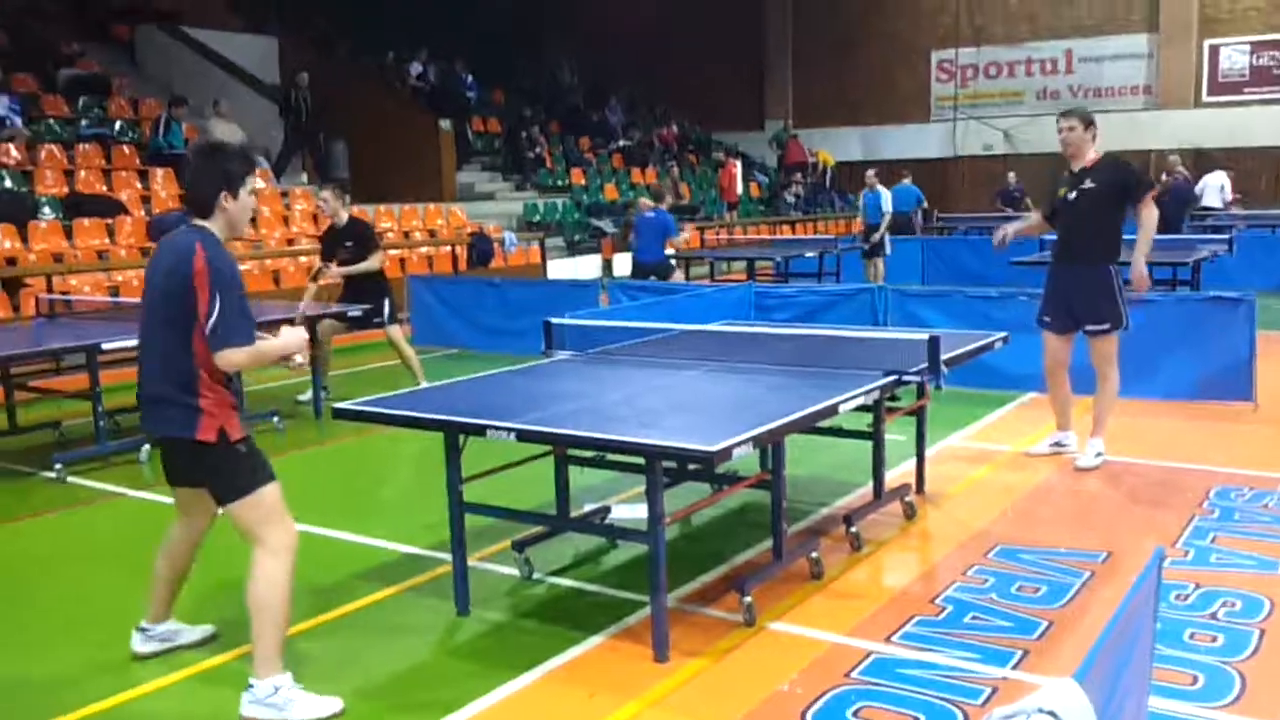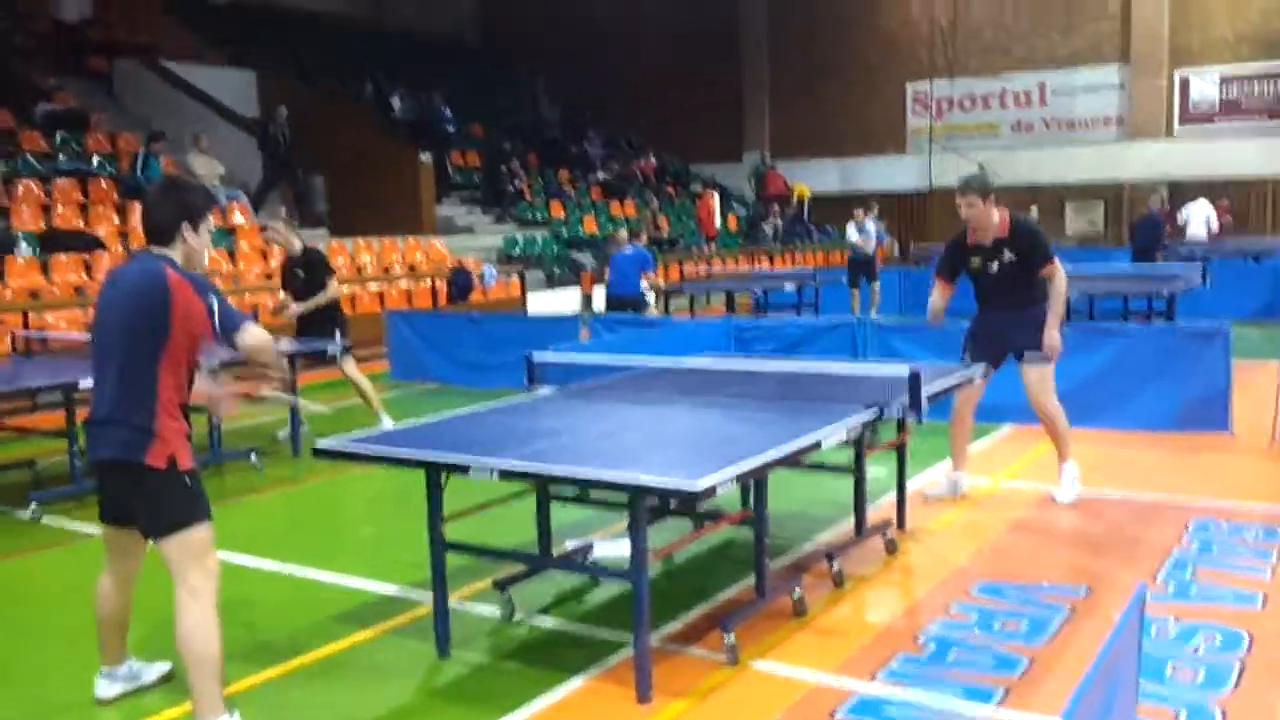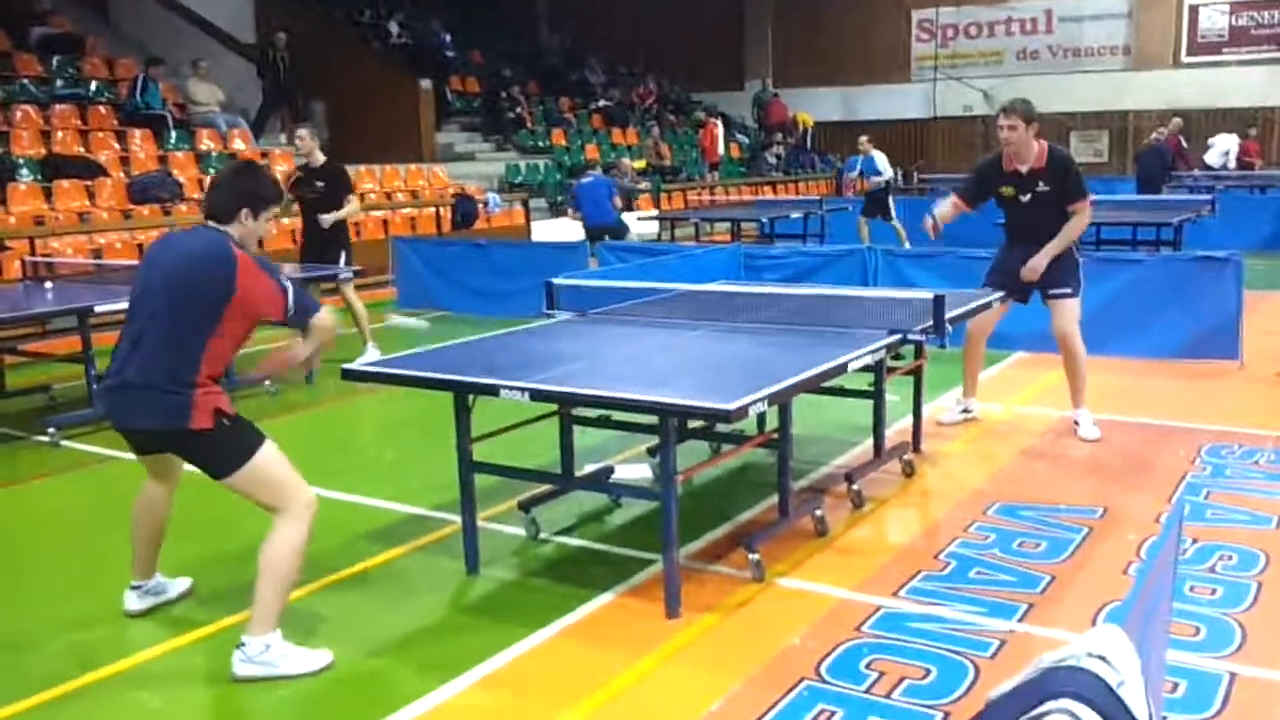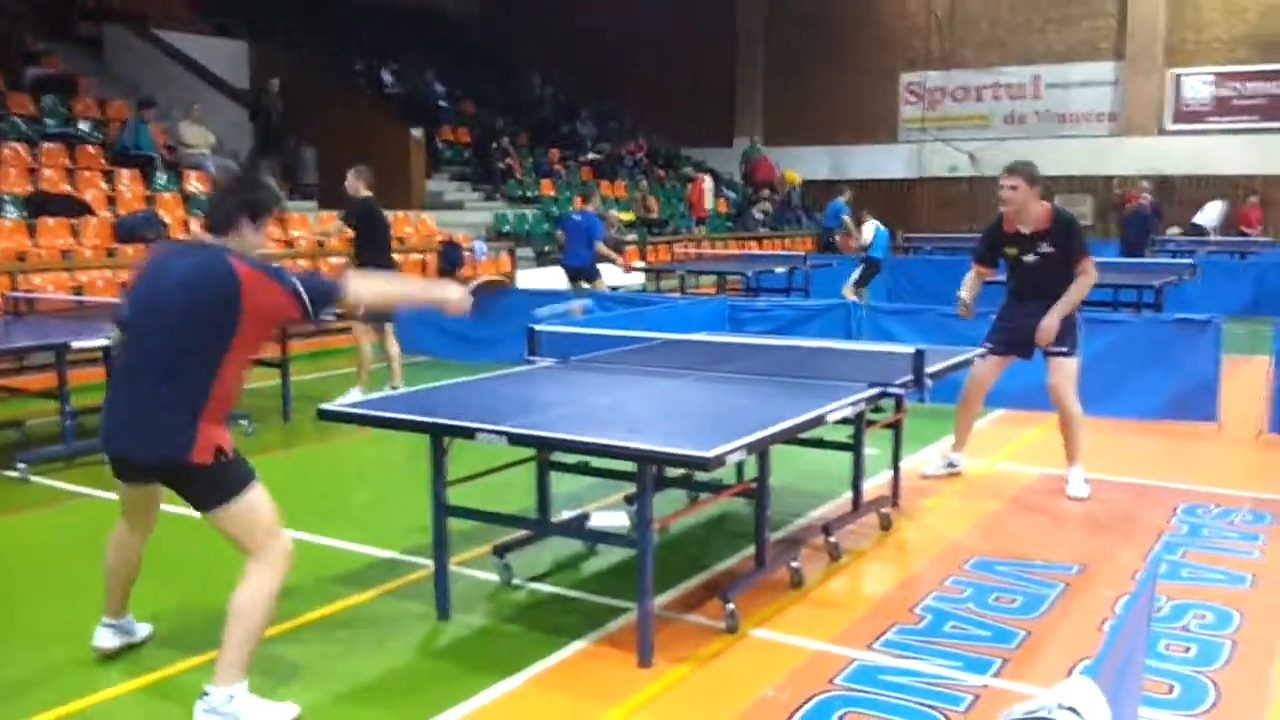
dt=1s
person 1, frame 1
left shoulder: (170, 247)
right shoulder: (212, 260)
right elbow: (230, 357)
left wrist: (265, 343)
right wrist: (281, 344)
left hip: (166, 411)
right hip: (203, 419)
left knee: (193, 518)
right knee: (276, 538)
left ankle: (155, 627)
person 1, frame 2
left shoulder: (122, 279)
right shoulder: (178, 283)
right elbow: (253, 340)
left wrist: (198, 389)
right wrist: (273, 358)
left hip: (106, 441)
right hip: (152, 451)
left knee: (121, 563)
right knee: (198, 584)
left ankle: (117, 670)
person 1, frame 3
left shoulder: (166, 246)
right shoulder: (240, 258)
right elbow: (321, 323)
right wrist: (304, 351)
left hip: (122, 393)
right hip: (183, 409)
left knee: (162, 480)
right knee: (297, 505)
left ankle: (145, 584)
right ankle: (260, 648)
person 1, frame 4
left shoulder: (158, 260)
right shoulder: (245, 277)
left elbow: (122, 330)
right elbow: (350, 291)
right wrist: (436, 292)
left hip: (123, 426)
right hip: (188, 441)
left knee: (134, 522)
right knee: (271, 554)
left ankle: (114, 625)
person 2, frame 1
left shoulder: (1115, 170)
right shoulder: (1065, 180)
left elbow: (1149, 211)
right elbow: (1044, 222)
left wrist: (1139, 259)
right wrist: (1012, 229)
left hip: (1099, 276)
right hip: (1060, 277)
left knee: (1104, 366)
right knee: (1053, 364)
left ankle: (1096, 442)
right ankle: (1063, 435)
person 2, frame 2
left shoulder: (1024, 231)
right shoulder: (959, 245)
left elbow: (1057, 276)
right elbow: (942, 288)
left wrist: (1052, 327)
right wrist: (935, 306)
left hip: (1030, 319)
right hip: (987, 322)
left knee: (1042, 400)
right knee: (963, 400)
left ankle: (1068, 465)
right ankle: (957, 476)
person 2, frame 3
left shoulder: (1060, 163)
right shoulder: (991, 168)
left elbow: (1082, 216)
right elbow: (957, 203)
left wrist: (1045, 255)
right wrist: (936, 217)
left hip: (1055, 255)
right hip: (1012, 252)
left knee: (1066, 333)
right knee: (976, 328)
left ankle: (1081, 412)
right ankle: (967, 402)
person 2, frame 4
left shoulder: (1063, 224)
right shoulder: (997, 230)
left elbow: (1087, 275)
right elbow: (978, 272)
left wrist: (1054, 317)
right wrist: (967, 294)
left hip: (1056, 315)
right hip: (1015, 310)
left knee: (1062, 391)
right knee: (974, 383)
left ankle: (1075, 470)
right ankle: (955, 457)
person 3, frame 1
left shoulder: (361, 228)
right shoulder: (329, 235)
left elbow: (377, 262)
right elbow: (325, 267)
left wrist: (342, 271)
right wrist: (312, 286)
left hip: (376, 293)
right hip: (351, 295)
left knee: (396, 339)
right knee: (321, 332)
left ankle: (422, 384)
right ankle: (320, 386)
person 3, frame 2
left shoulder: (314, 257)
right shoulder: (288, 264)
left elbow: (333, 290)
left wrist: (302, 307)
right wrist: (287, 308)
left hip: (329, 324)
right hip: (307, 327)
left knee: (348, 370)
left ankle: (384, 419)
person 3, frame 3
left shoulder: (336, 170)
right shoulder: (300, 173)
left elbow: (354, 204)
right elbow: (286, 203)
left wrist: (333, 217)
right wrist: (290, 188)
left hip: (336, 243)
right hip: (311, 243)
left knee: (347, 294)
left ankle: (371, 347)
person 3, frame 4
left shoulder: (361, 205)
right shoulder: (374, 208)
left elbow: (333, 230)
left wrist: (321, 231)
right wrist: (353, 261)
left knee: (362, 332)
right knee: (386, 334)
left ankle: (360, 389)
right ankle: (397, 386)
